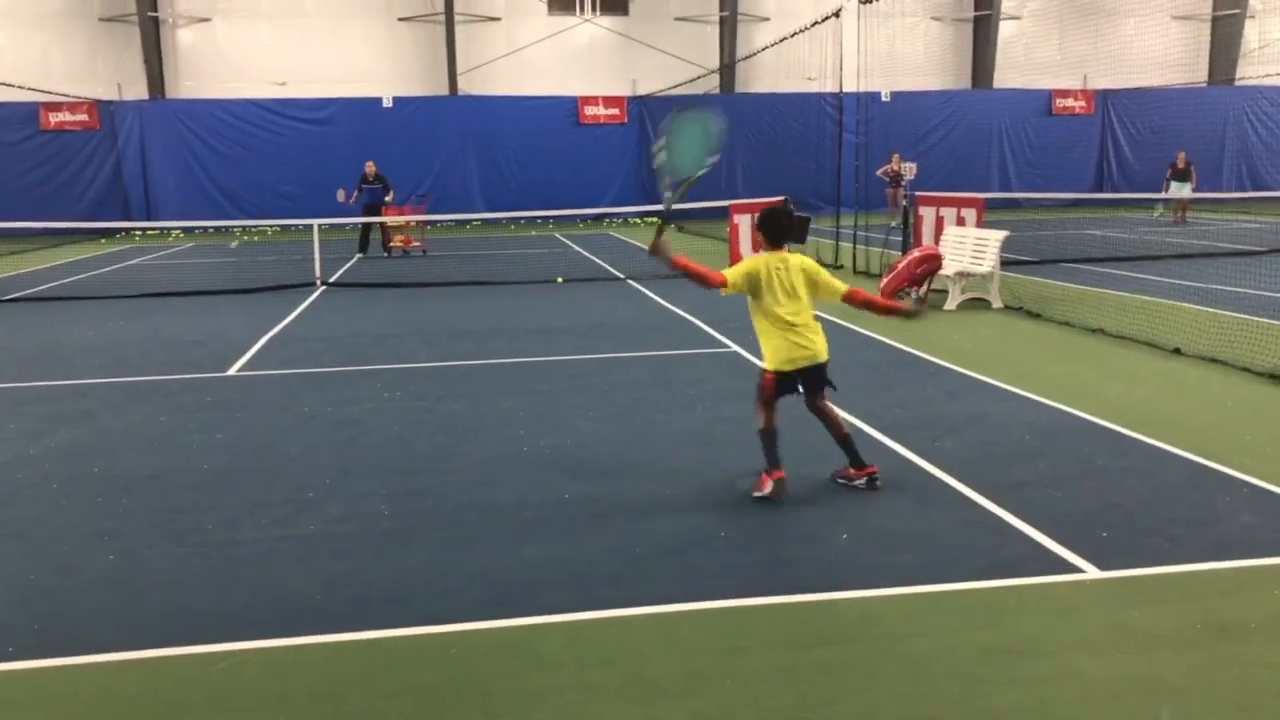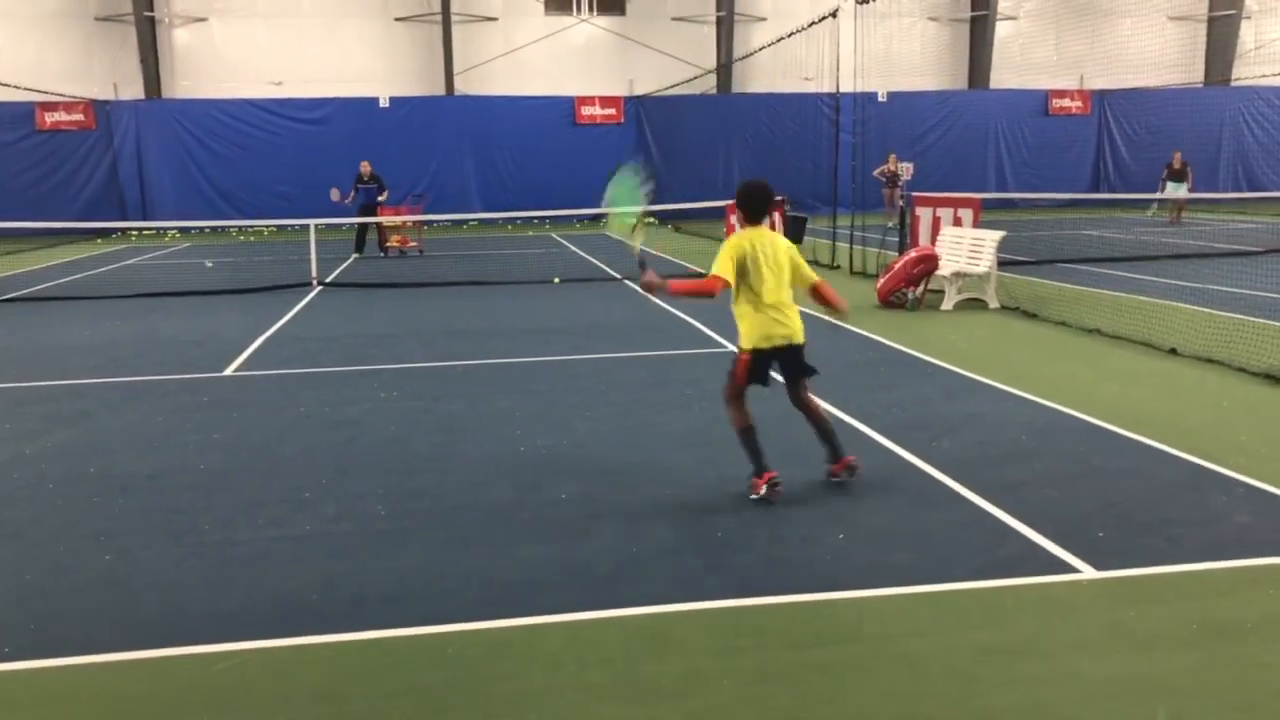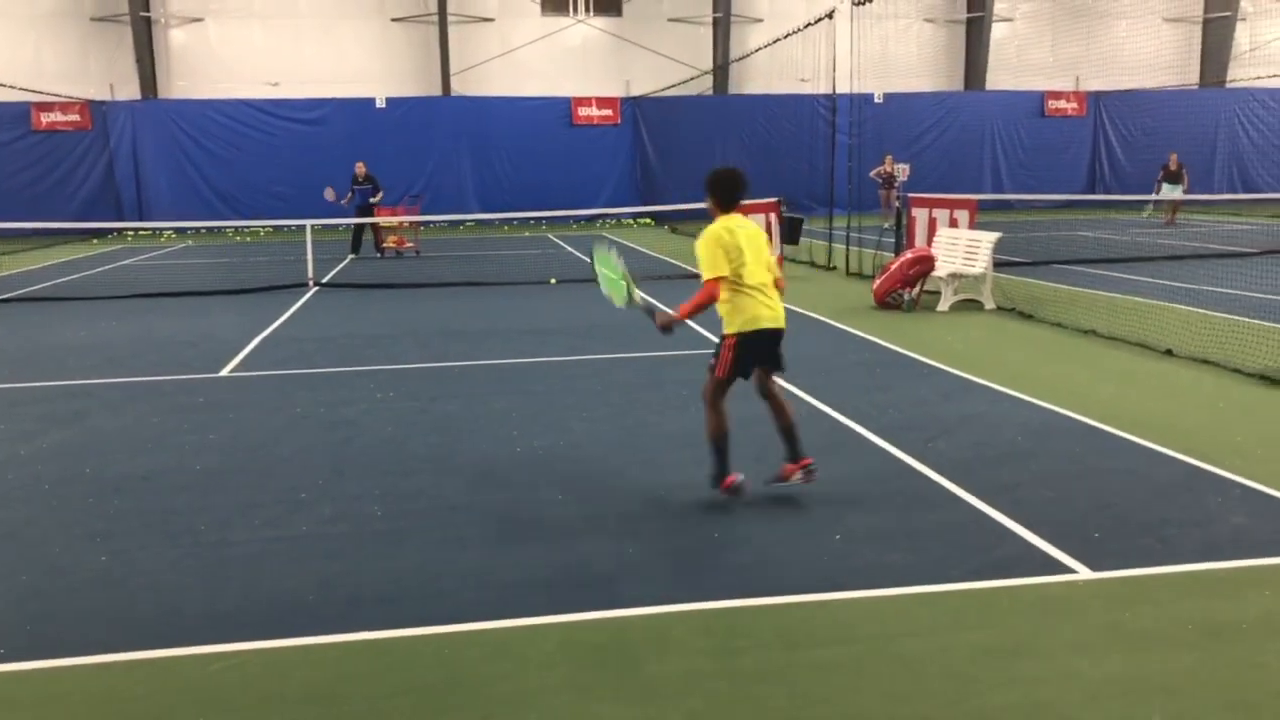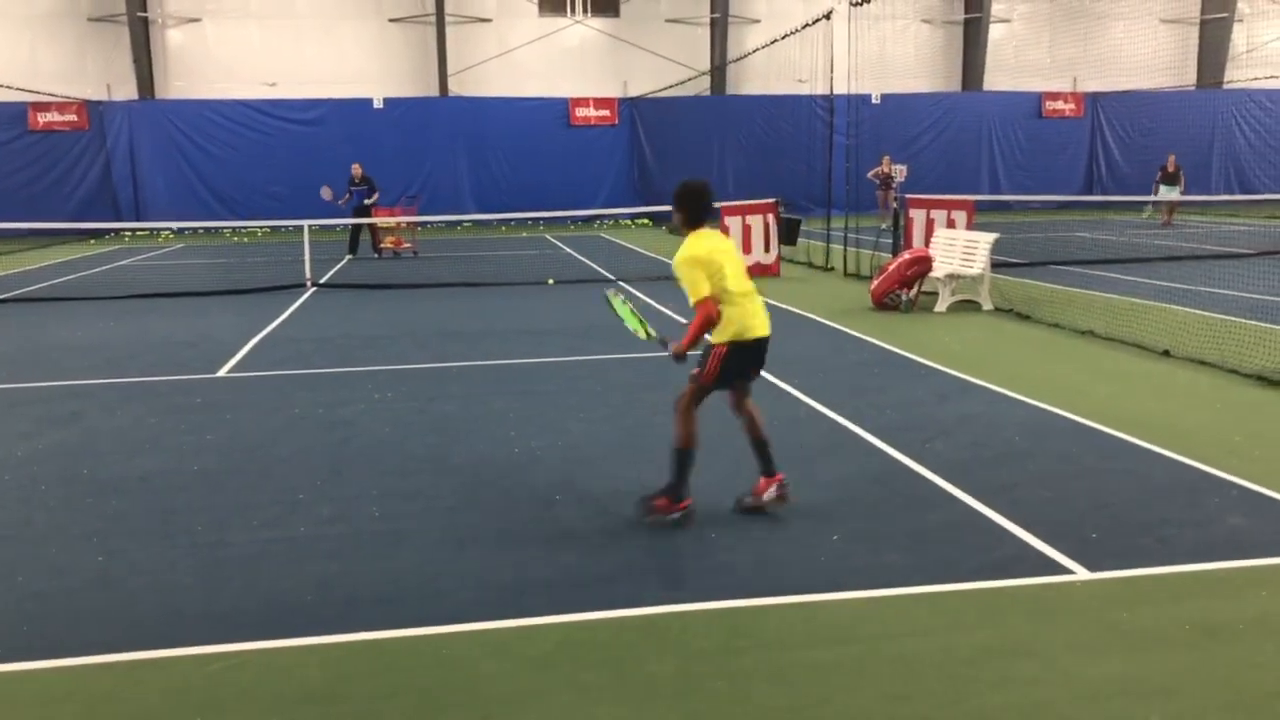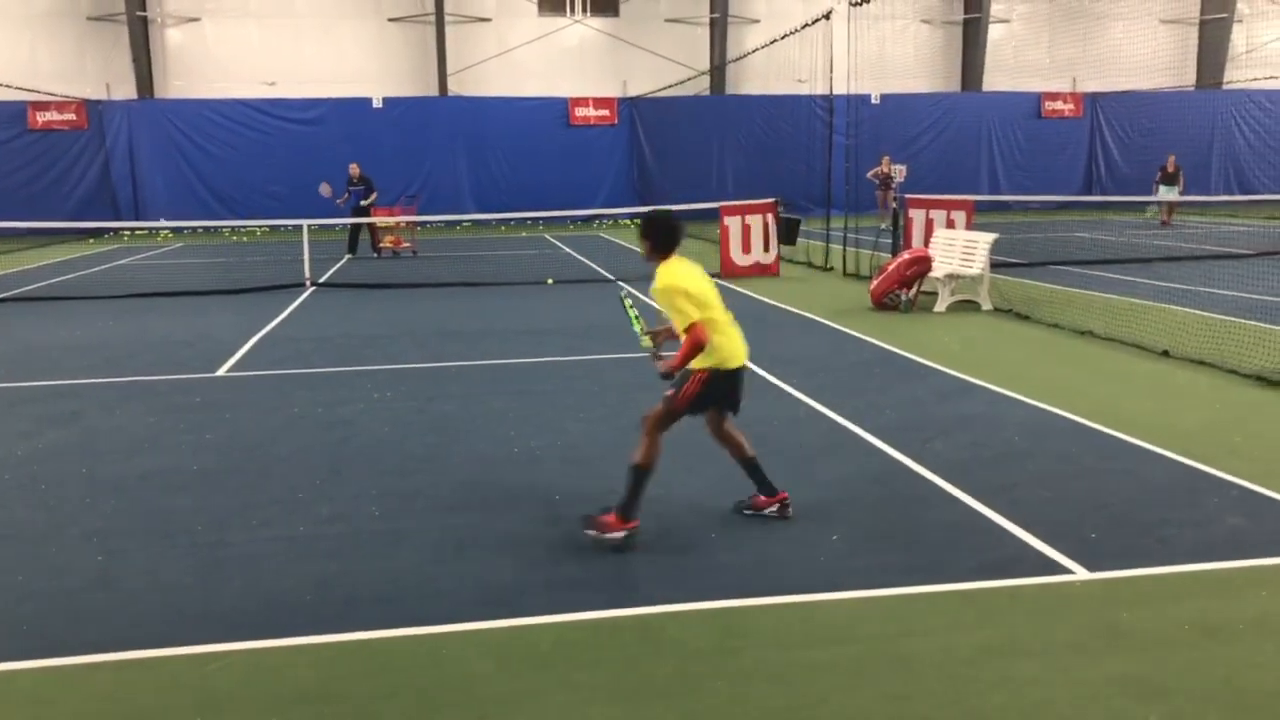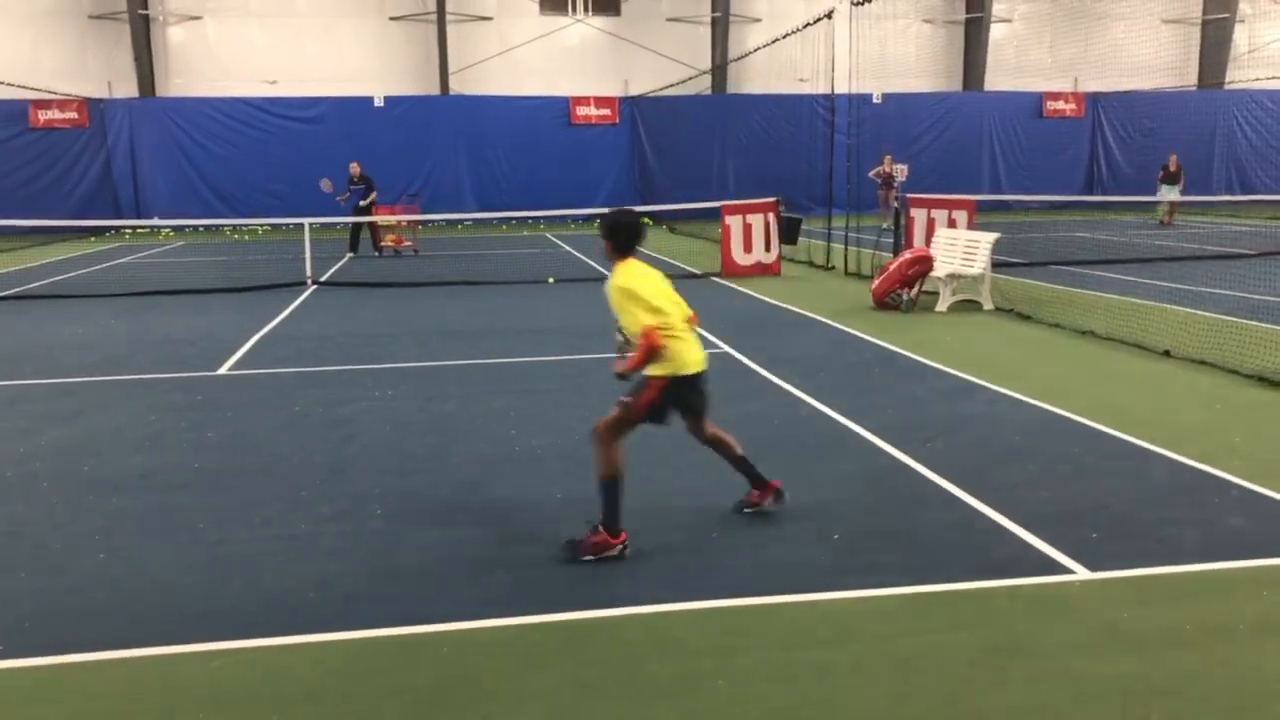
dt=0.1s
person 1, frame 1
left shoulder: (754, 269)
right shoulder: (806, 266)
left elbow: (717, 281)
right elbow: (852, 297)
left wrist: (669, 257)
right wrist: (896, 307)
left hip: (782, 357)
right hip: (815, 352)
left knee: (765, 401)
right knee: (818, 404)
left ankle: (772, 473)
right ankle: (861, 468)
person 1, frame 2
left shoulder: (734, 245)
right shoulder: (783, 244)
left elbow: (713, 287)
right elbow: (816, 287)
left wrist: (664, 286)
right wrist: (839, 306)
left hip: (759, 338)
right hip: (792, 333)
left knee: (734, 398)
right knee: (800, 395)
left ankle: (762, 474)
right ankle: (840, 460)
person 1, frame 3
left shoulder: (711, 236)
right shoulder: (755, 230)
left elbow: (713, 290)
left wrist: (675, 317)
left hip: (744, 325)
right hip: (774, 319)
left knee: (712, 396)
right knee: (767, 388)
left ankle: (724, 477)
right ankle: (798, 462)
person 1, frame 4
left shoulder: (688, 254)
right shoulder: (722, 242)
left elbow: (708, 311)
left wrist: (684, 346)
left hip: (733, 333)
right hip: (758, 327)
left knee: (686, 404)
right knee: (740, 399)
left ankle: (675, 497)
right ankle: (770, 480)
person 1, frame 5
left shoulder: (665, 283)
right shoulder: (689, 269)
left elbow: (699, 336)
left wrist: (671, 366)
right wrist: (673, 335)
left hip: (713, 362)
right hip: (733, 356)
left knee: (652, 426)
right knee: (719, 427)
left ankle: (623, 517)
right ankle: (772, 496)
person 1, frame 6
left shoulder: (619, 284)
right shoulder: (650, 274)
left elbow: (651, 342)
right elbow: (689, 318)
left wrist: (629, 366)
left hip: (669, 368)
right hip: (692, 361)
left knee: (605, 434)
right knee: (700, 428)
left ankle: (611, 534)
right ankle: (764, 489)
